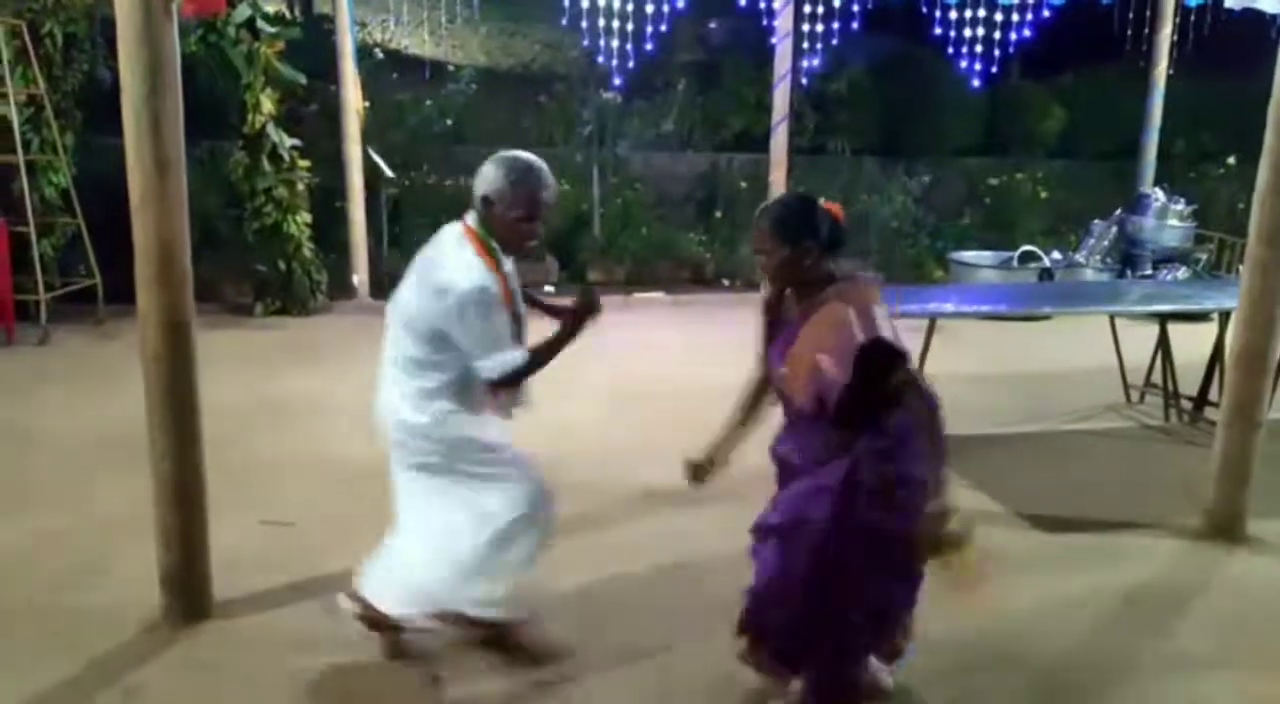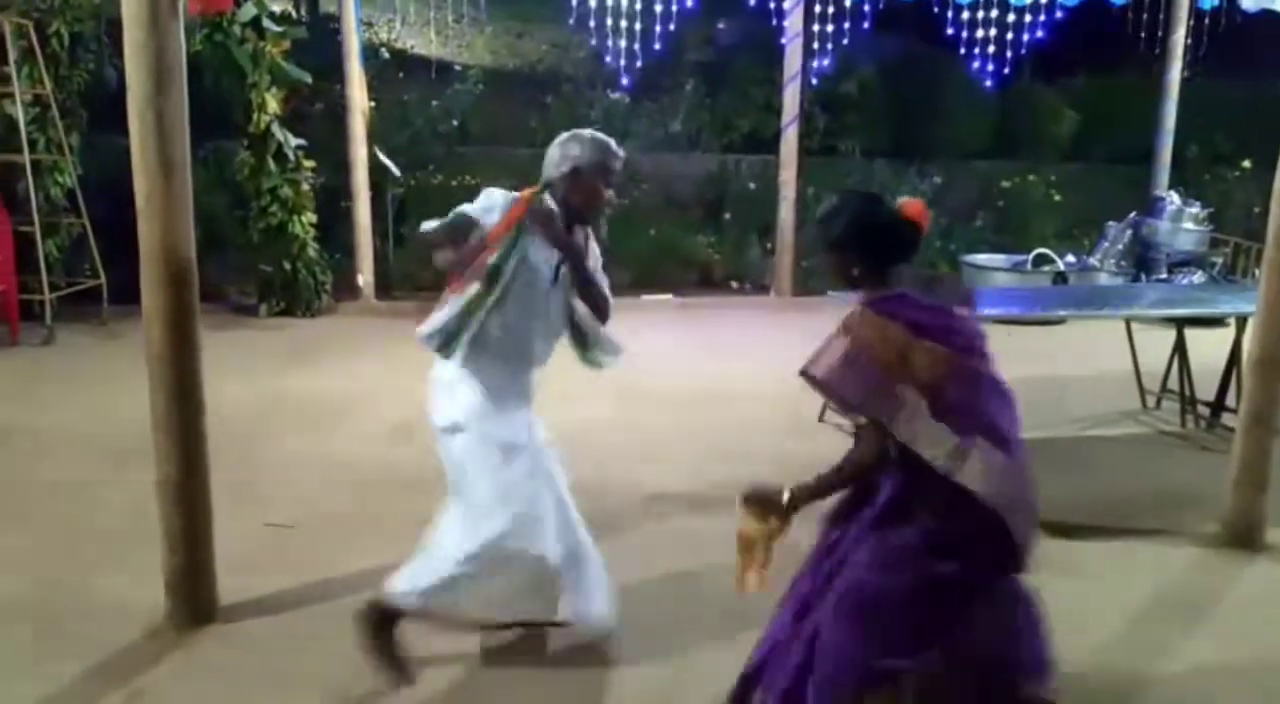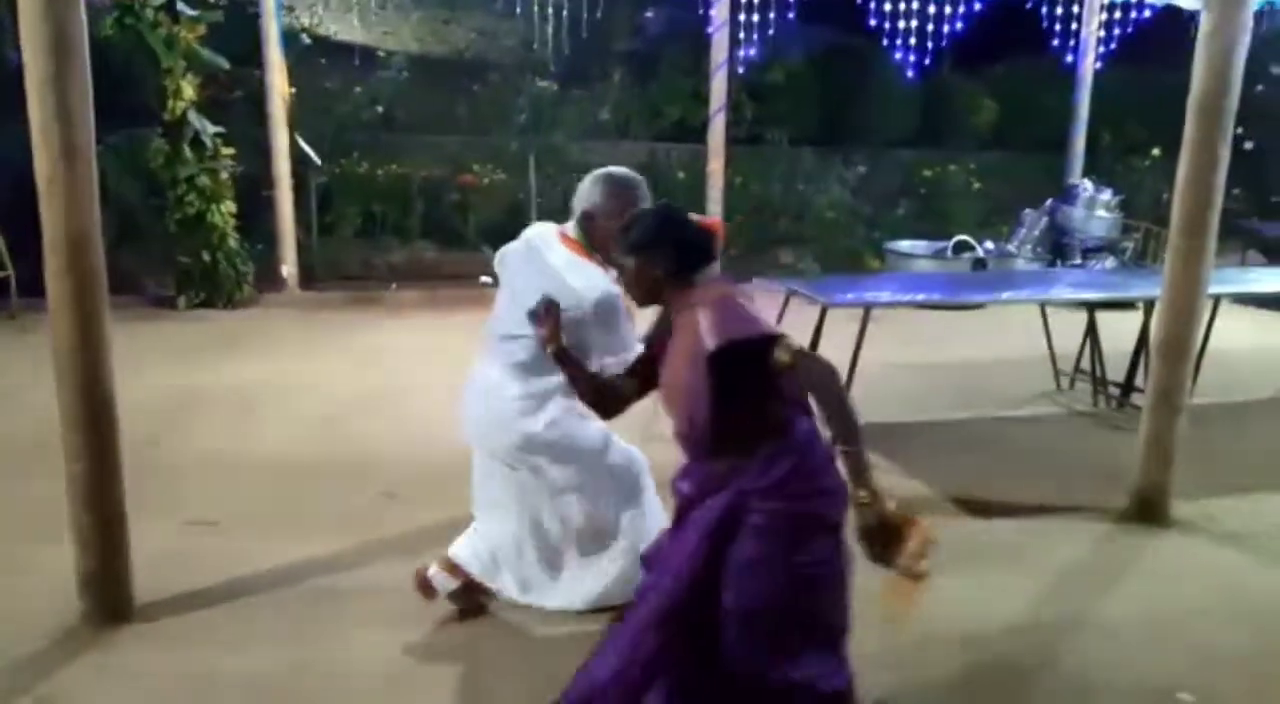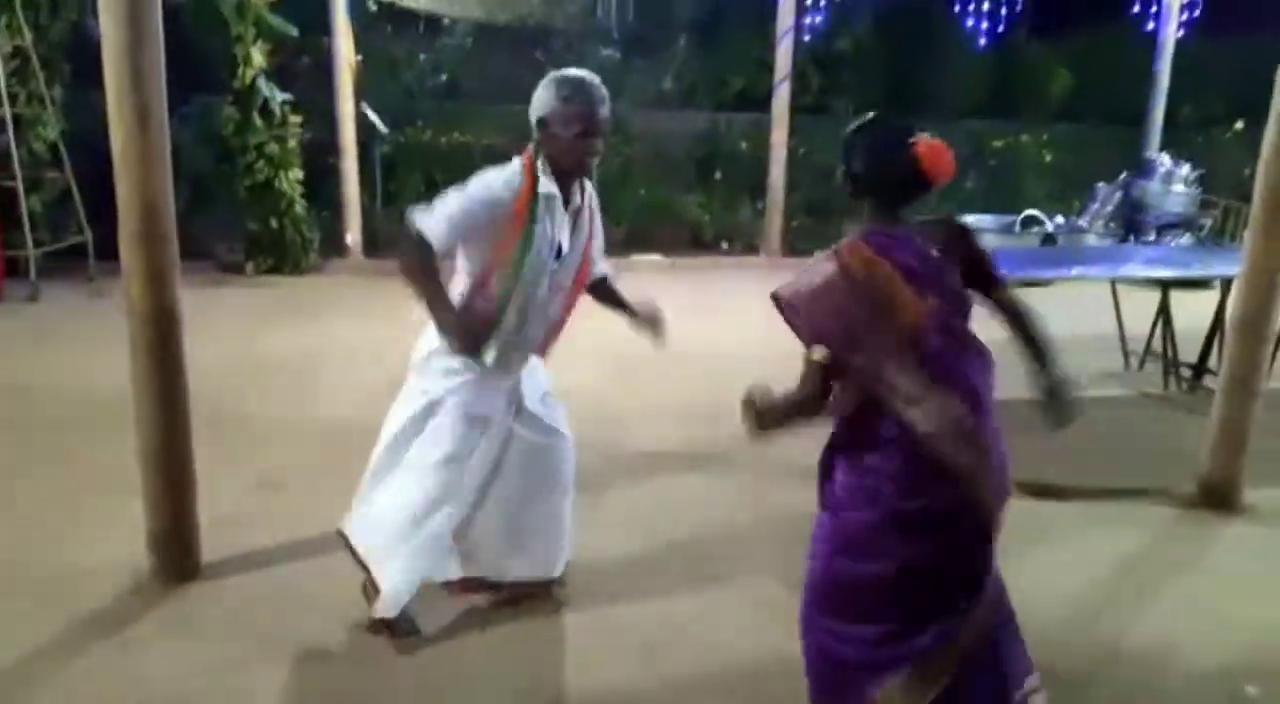
dt=1s
person 1, frame 1
left shoulder: (855, 309)
right shoulder: (783, 303)
left elbow: (921, 401)
right elbow: (771, 380)
left wrist: (932, 502)
right wrist: (724, 445)
left hip: (872, 469)
right hip: (811, 460)
left knee: (846, 582)
right knee: (789, 563)
person 1, frame 2
left shoulder: (866, 332)
right shoulder: (943, 296)
left elbow: (873, 453)
left wrist: (789, 500)
left hip: (941, 495)
right hip: (994, 477)
left knee: (864, 614)
person 1, frame 3
left shoulder: (717, 312)
right shoulder: (674, 328)
left elbow: (818, 376)
right elbow: (608, 401)
left wrist: (865, 490)
right wrist: (557, 349)
left hip: (776, 497)
right hip: (731, 497)
left knee: (773, 647)
right knee: (674, 620)
person 1, frame 4
left shoulder: (844, 271)
right shoulder: (949, 241)
left elbow: (820, 396)
right elbow: (1014, 310)
left wrist: (766, 410)
right wrist: (1050, 377)
left hip: (887, 465)
right hip: (957, 457)
left knee: (855, 607)
right knee: (960, 585)
person 2, frame 1
left shoulder: (466, 242)
right shoulder: (470, 282)
right elbow: (507, 373)
left wrist: (547, 307)
right wrist: (572, 327)
left hip: (410, 409)
right hip: (429, 416)
left knee: (442, 520)
right knee: (521, 499)
left ankle: (392, 610)
right ankle: (466, 614)
person 2, frame 2
left shoulder: (583, 243)
right shoulder: (503, 211)
left elbow: (599, 319)
right elbow: (430, 242)
left wrist: (570, 251)
right wrist: (454, 237)
left hip: (514, 394)
right hip: (472, 387)
left knee: (540, 495)
right knee: (501, 515)
left ankle: (516, 600)
right ankle: (392, 607)
person 2, frame 3
left shoulder: (537, 238)
right shoulder: (597, 293)
left elbow: (501, 264)
right elbow: (625, 371)
left hip: (492, 402)
right hip: (532, 421)
left knee: (517, 507)
right knee: (624, 476)
left ankle: (454, 572)
right ankle: (634, 591)
person 2, frame 4
left shoulder: (586, 199)
right shoulder: (496, 193)
left elbow: (589, 275)
right elbow: (417, 245)
left wrist: (631, 309)
right wrist: (443, 313)
left hip: (514, 359)
right hip: (464, 360)
left knee: (548, 452)
right knee: (437, 477)
left ankle: (512, 571)
right ankle: (387, 593)
